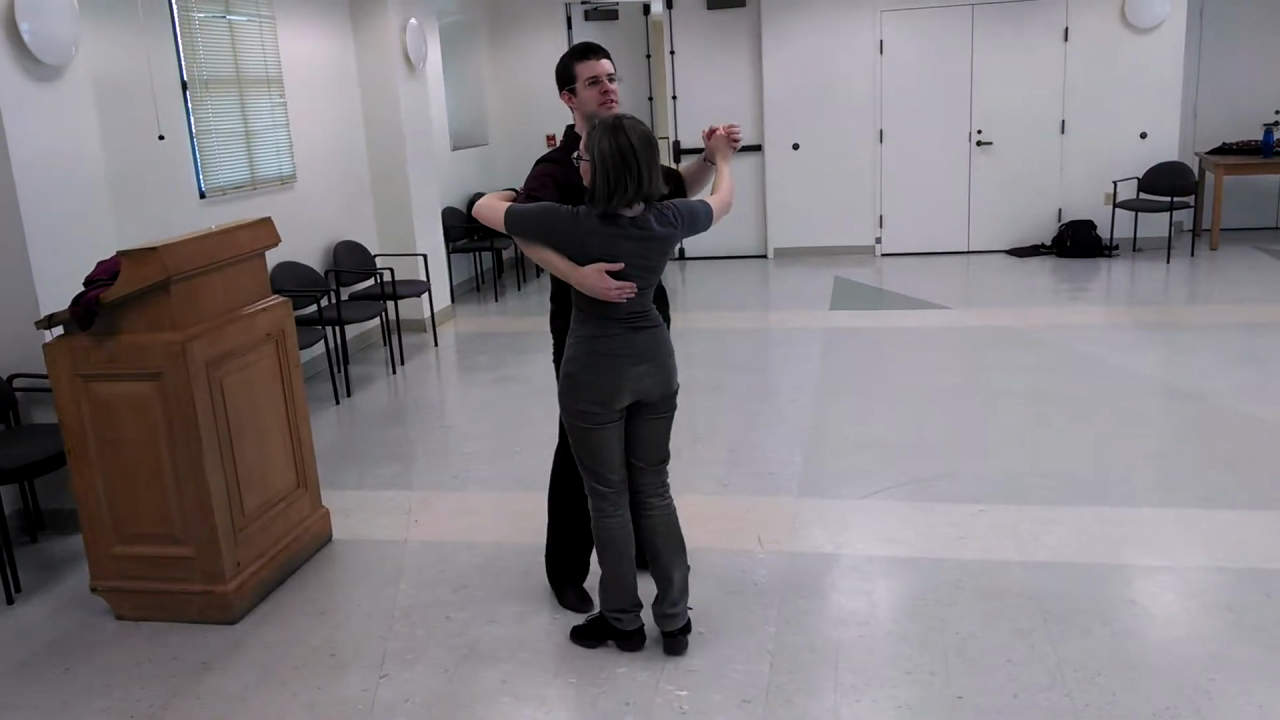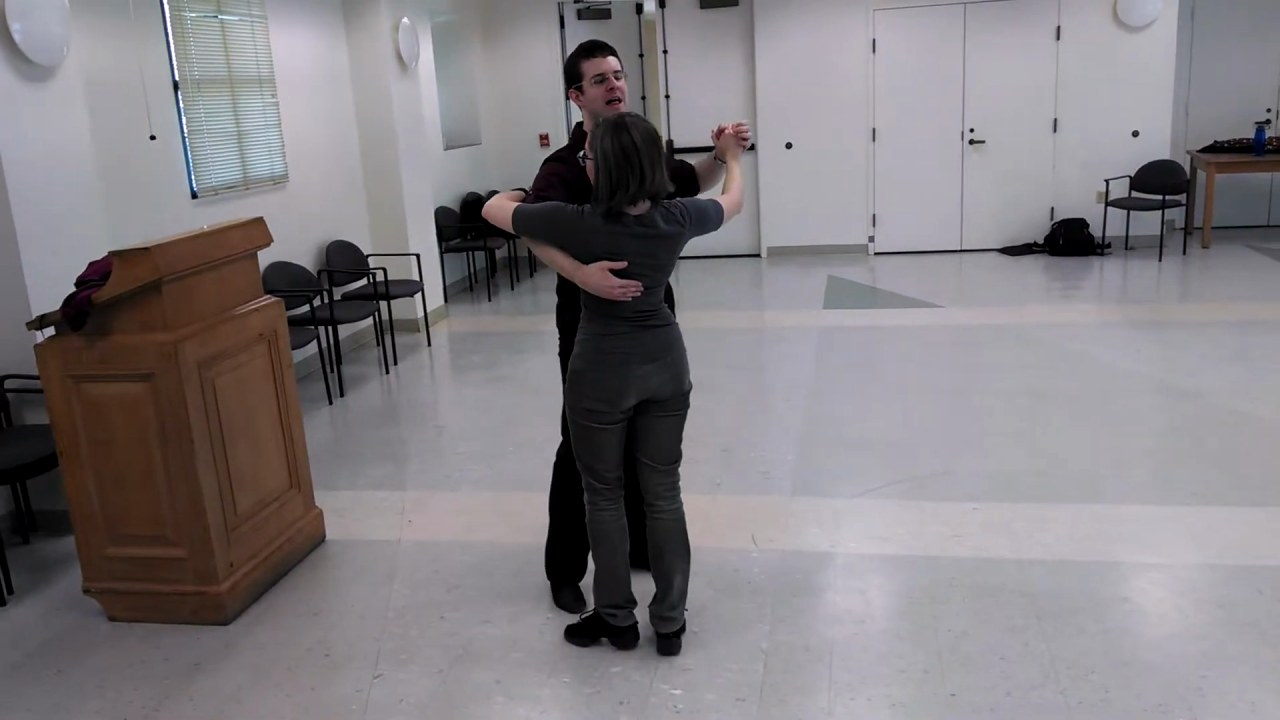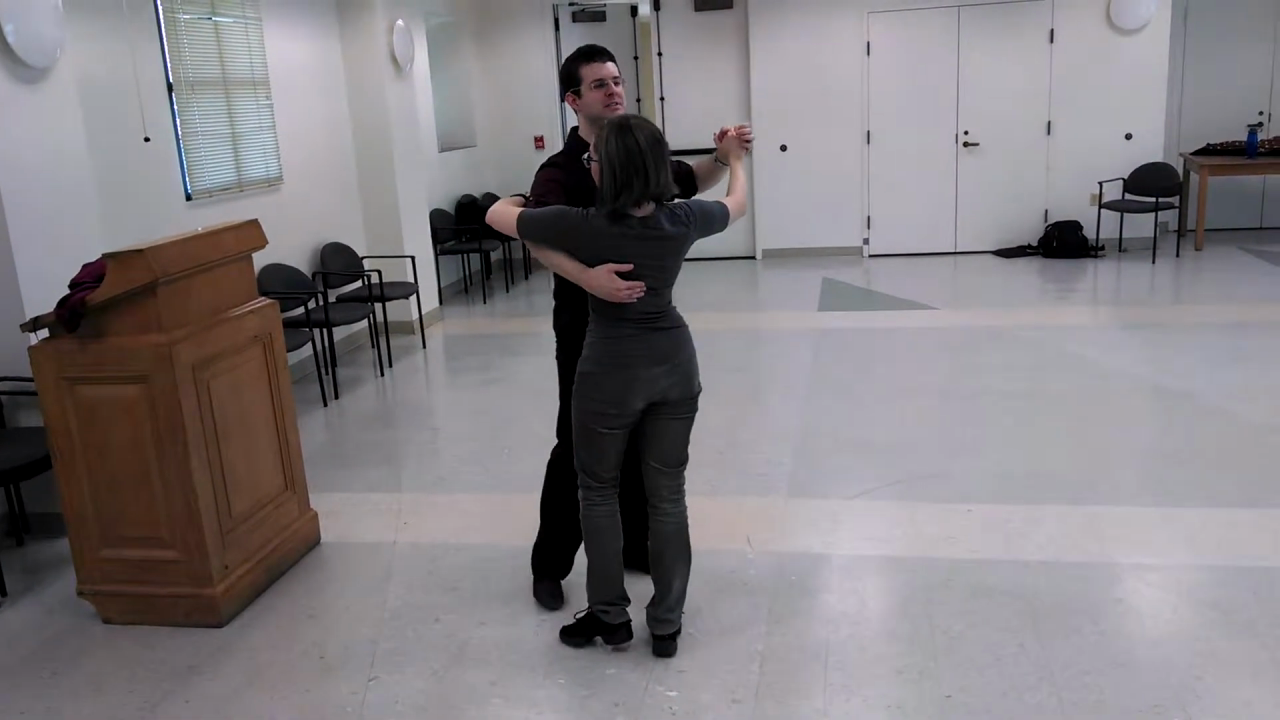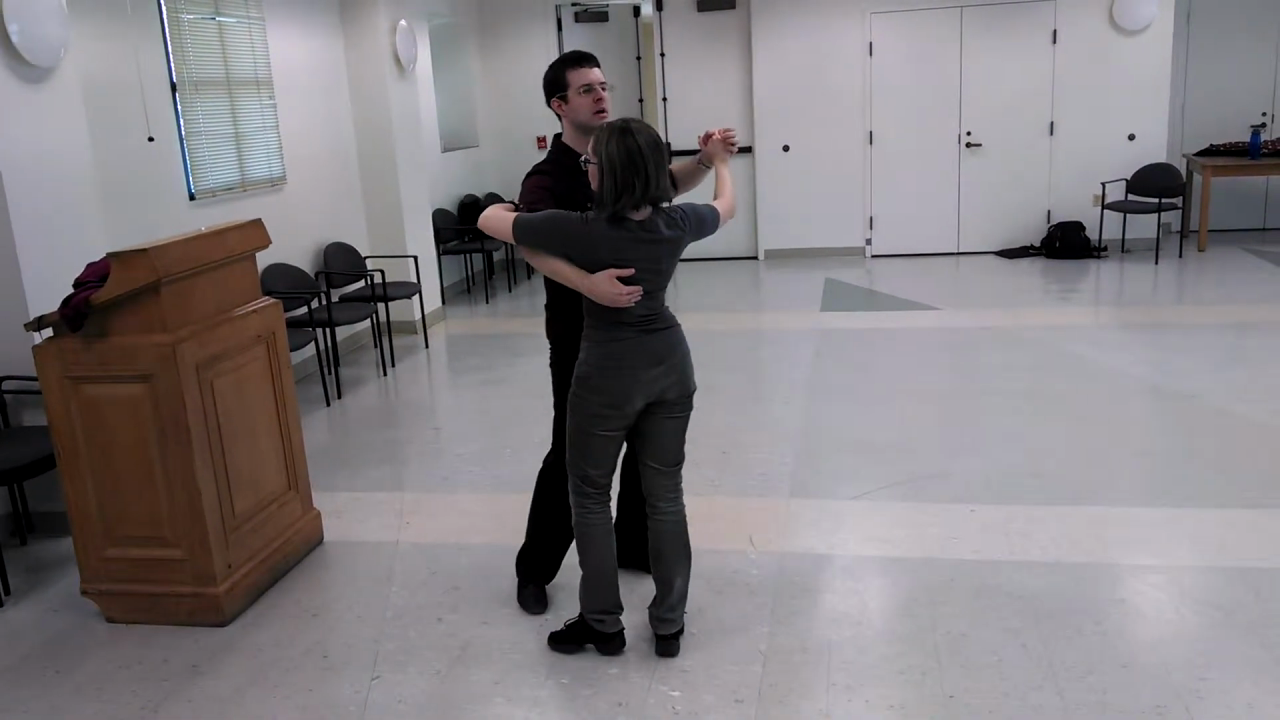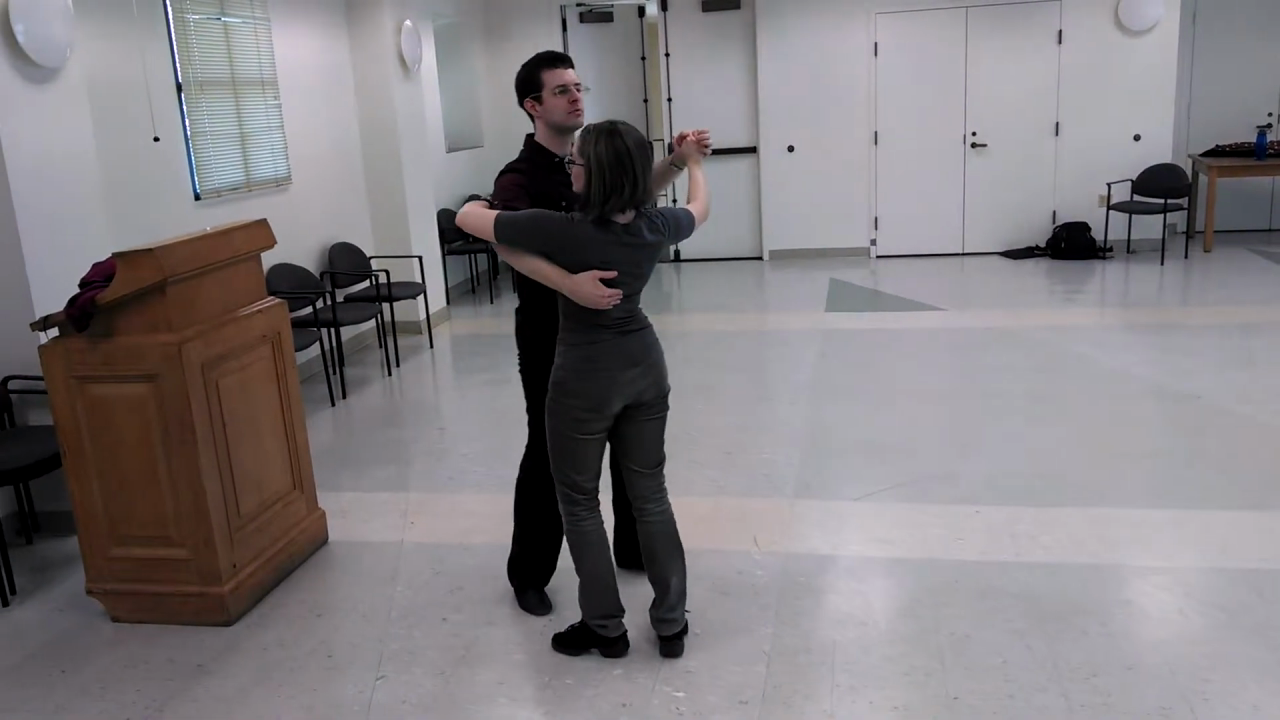
dt=0.3s
person 1, frame 1
right shoulder: (556, 169)
left elbow: (678, 188)
left wrist: (711, 157)
right wrist: (576, 276)
right knee: (580, 451)
left ankle: (641, 544)
right ankle: (565, 570)
person 1, frame 2
right shoulder: (564, 167)
left elbow: (691, 183)
left wrist: (722, 154)
right wrist: (580, 275)
right knee: (583, 449)
left ankle: (639, 543)
right ankle: (564, 569)
person 1, frame 3
right shoulder: (559, 173)
left elbow: (689, 181)
left wrist: (725, 156)
right wrist: (586, 278)
right hip: (587, 334)
right knee: (579, 449)
left ankle: (631, 544)
right ankle: (550, 564)
person 1, frame 4
right shoulder: (547, 180)
left elbow: (670, 181)
right elbow: (531, 243)
left wrist: (707, 158)
right wrist: (586, 284)
right hip: (581, 340)
right knee: (573, 454)
left ankle: (631, 544)
right ankle: (534, 568)
person 1, frame 5
right shoulder: (520, 178)
right elbow: (507, 240)
left wrist: (678, 161)
right wrist: (568, 284)
right hip: (551, 342)
right knee: (548, 454)
left ankle: (635, 547)
right ankle: (528, 573)
person 2, frame 1
left shoulder: (572, 225)
right shoulder: (669, 220)
left elbow: (483, 209)
right elbow: (721, 202)
left wrist: (509, 193)
right wrist: (721, 158)
left hip: (594, 370)
right hip: (654, 362)
left knee: (608, 498)
right knee: (654, 490)
left ankle: (622, 621)
right ankle: (674, 619)
person 2, frame 2
left shoulder: (577, 224)
right shoulder: (677, 218)
left elbow: (493, 210)
right elbow: (732, 202)
left wrist: (519, 193)
right wrist: (732, 157)
left hip: (602, 370)
right hip: (664, 362)
left knee: (604, 493)
right knee: (663, 492)
left ankle: (616, 616)
right ankle: (670, 622)
person 2, frame 3
left shoulder: (582, 227)
right shoulder: (682, 220)
left elbow: (496, 215)
right elbow: (737, 204)
left wrist: (521, 198)
right wrist: (734, 159)
left hip: (611, 371)
right hip: (674, 363)
left knee: (598, 489)
right knee: (667, 496)
left ankle: (609, 613)
right ankle: (666, 624)
person 2, frame 4
left shoulder: (581, 231)
right shoulder: (676, 223)
left elbow: (489, 221)
right elbow: (726, 207)
left wrist: (508, 205)
right wrist: (719, 161)
left hip: (609, 374)
right hip: (670, 366)
left knee: (590, 495)
right knee: (665, 496)
left ankle: (601, 622)
right ankle: (669, 624)
person 2, frame 5
left shoulder: (562, 232)
right shoulder: (655, 226)
left elbow: (466, 218)
right elbow: (699, 210)
left wrist: (484, 201)
right wrist: (693, 163)
left hip: (585, 378)
right hip: (645, 368)
left knee: (580, 503)
right knee: (650, 496)
left ankle: (605, 626)
right ankle: (671, 622)
